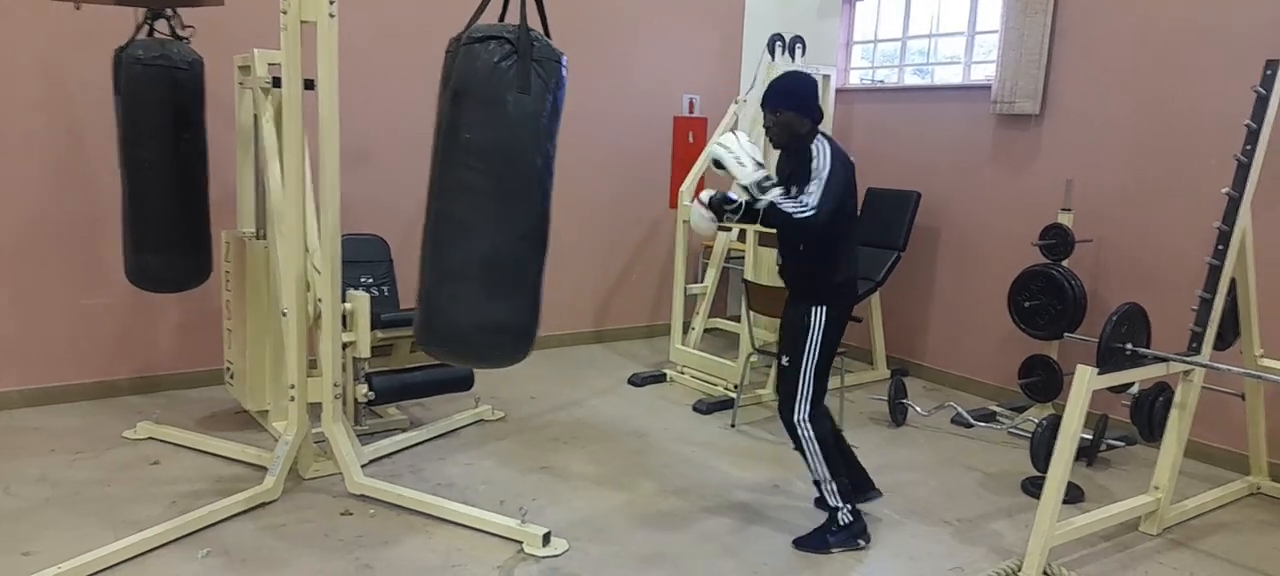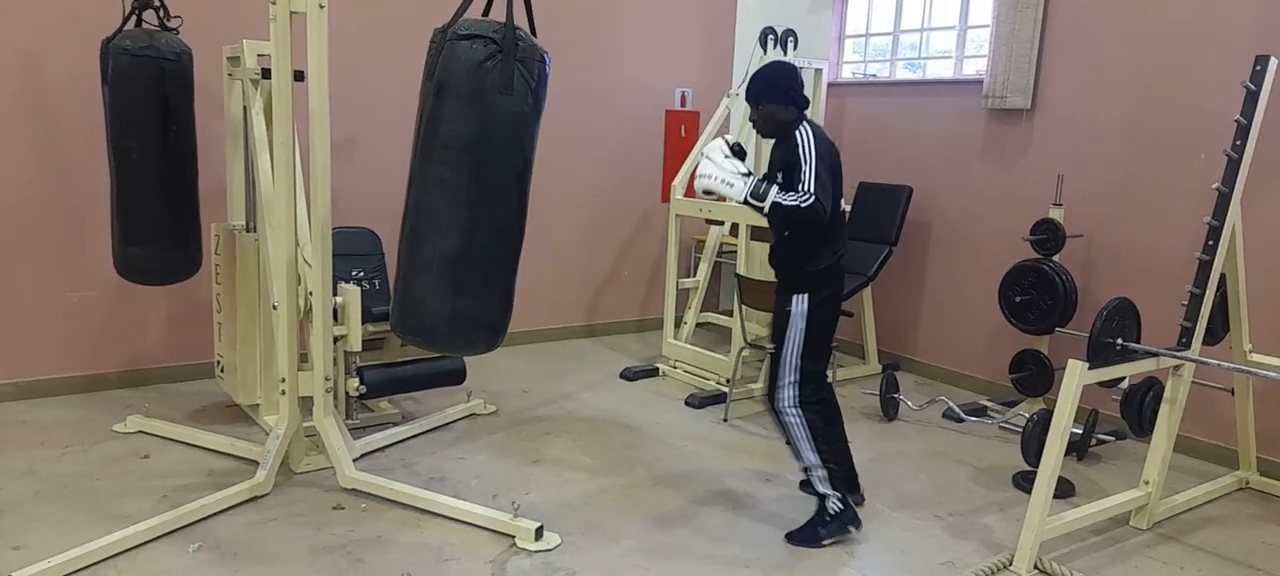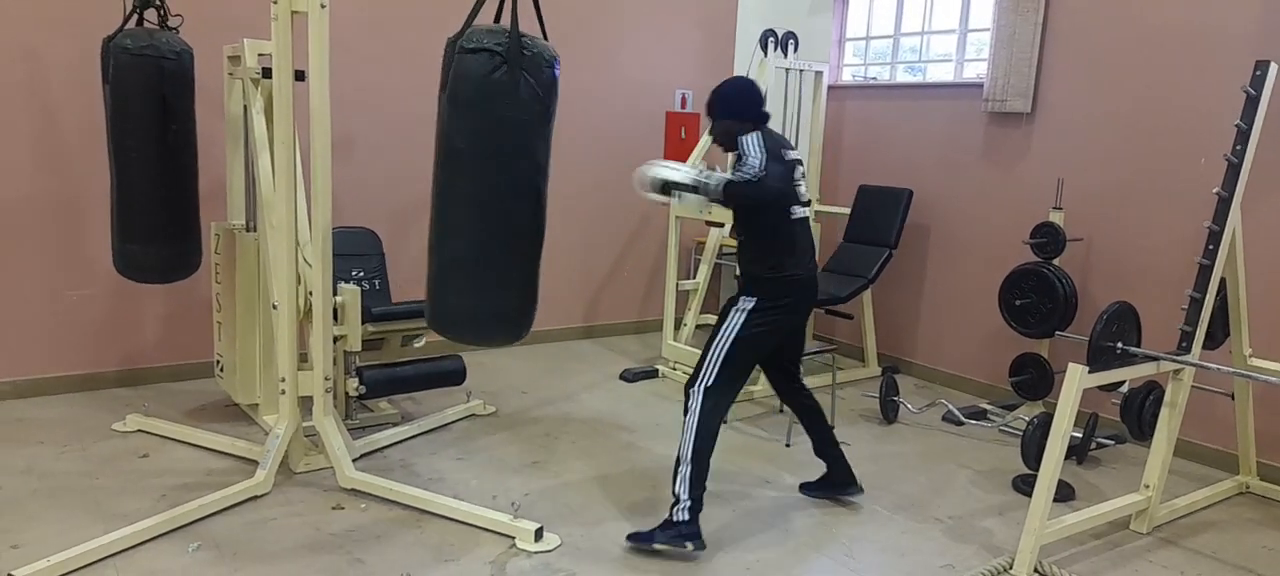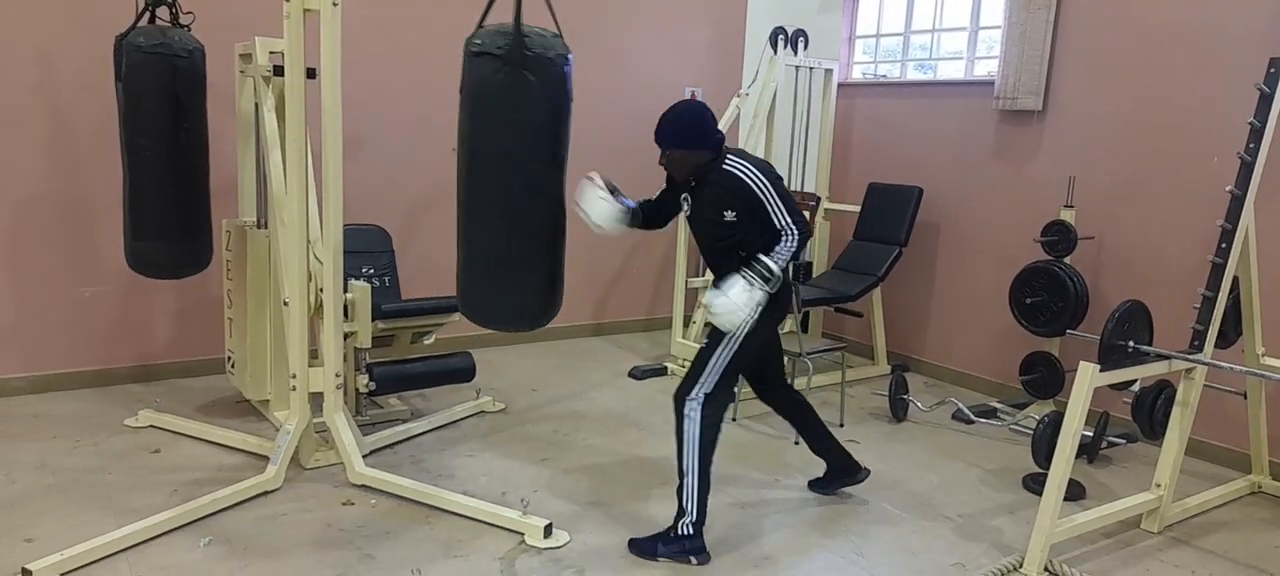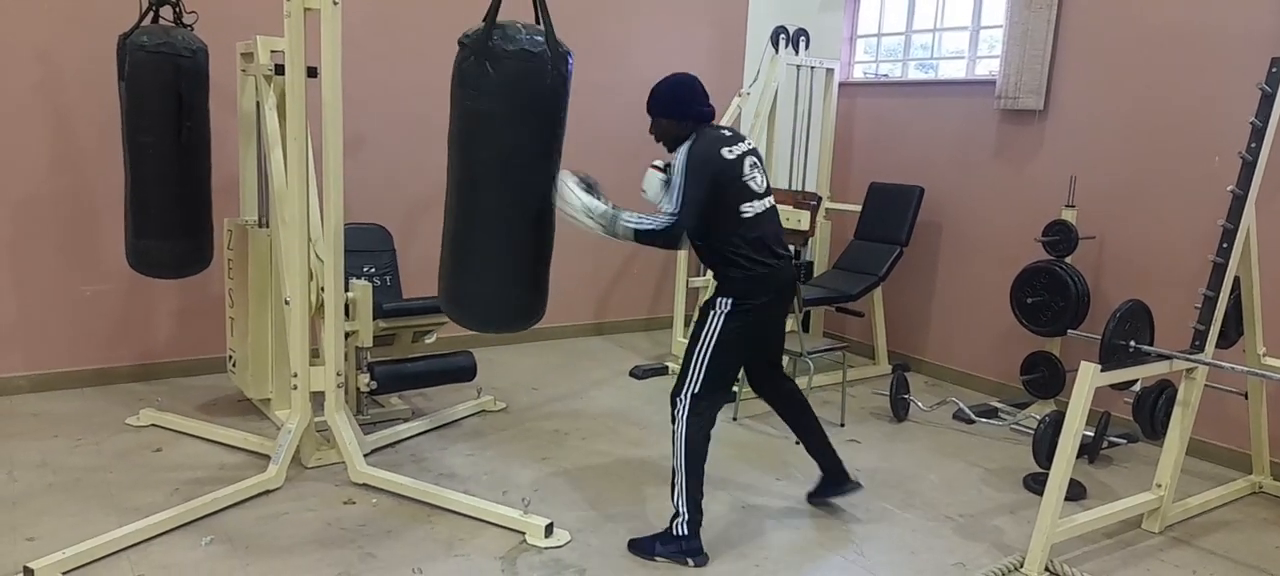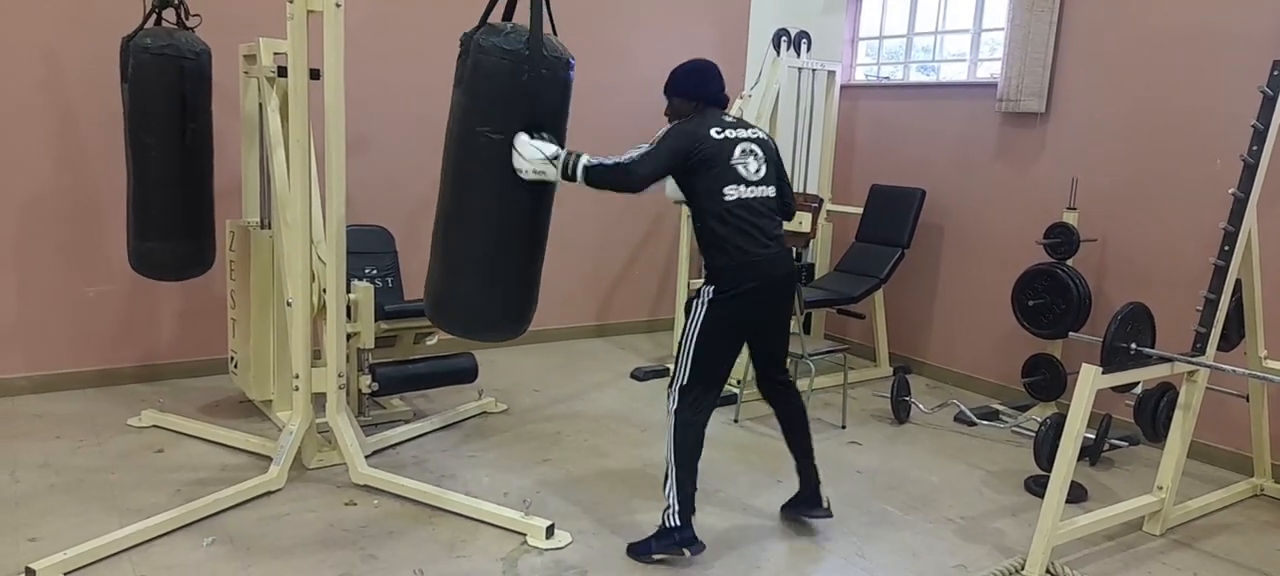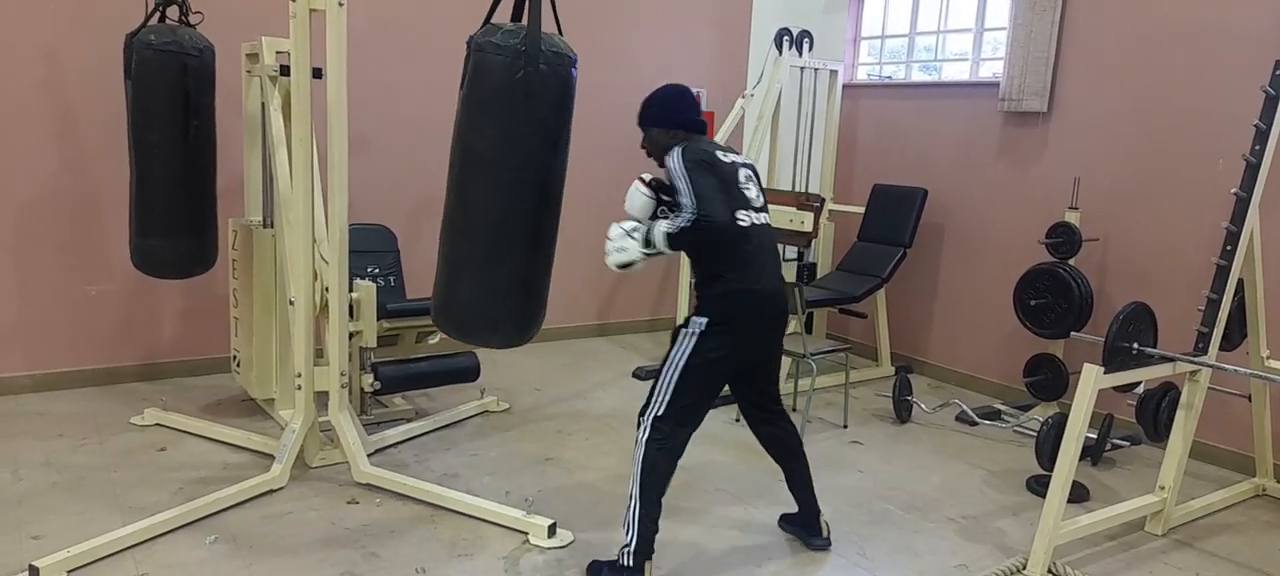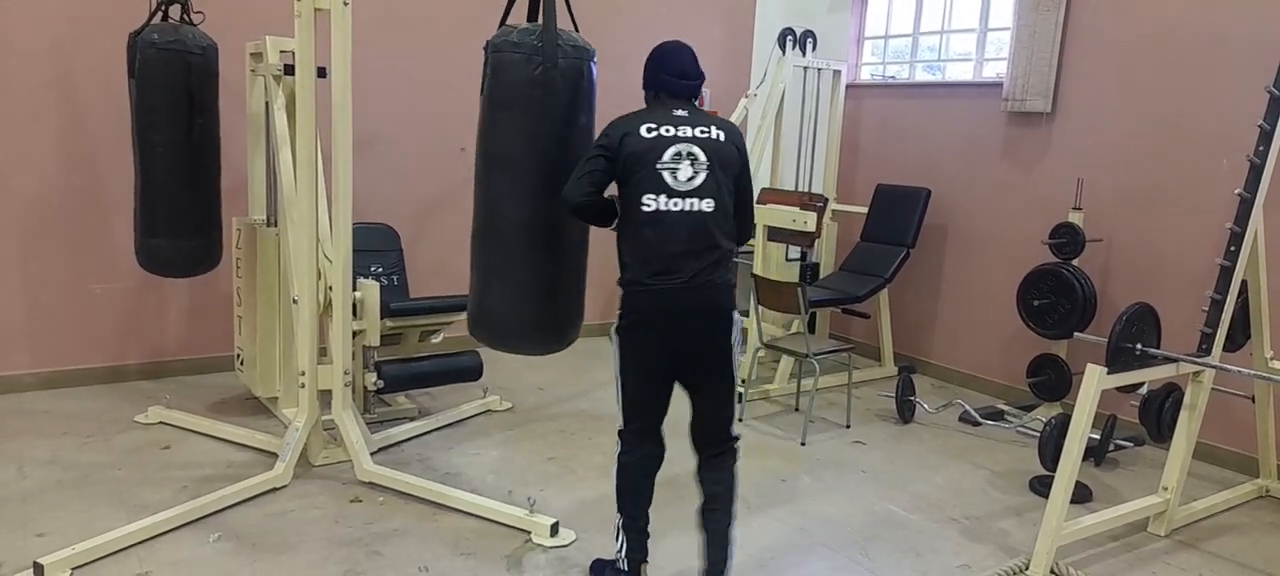
dt=0.3s
person 1, frame 1
left shoulder: (826, 157)
right shoulder: (793, 154)
left elbow: (805, 220)
right elbow: (781, 213)
left wrist: (753, 178)
right wrist: (727, 205)
left hip: (824, 297)
right hip: (806, 292)
left knee: (799, 409)
right knee: (799, 395)
left ankle: (846, 522)
right ankle: (853, 481)
person 1, frame 2
left shoulder: (807, 141)
right shoulder: (788, 141)
left elbow: (813, 209)
right elbow: (782, 199)
left wrist: (747, 187)
right wrist: (736, 173)
left hip: (810, 285)
right hip: (801, 279)
left knee: (787, 394)
right knee: (810, 382)
left ankle: (836, 509)
right ankle: (842, 481)
person 1, frame 3
left shoulder: (755, 146)
right shoulder: (779, 149)
left elbow: (756, 187)
right wrist: (713, 185)
left hip: (769, 293)
right hip: (797, 286)
left knee: (705, 390)
right knee: (787, 381)
left ankle: (682, 522)
right ankle: (840, 476)
person 1, frame 4
left shoulder: (746, 174)
right shoulder: (692, 179)
left elbow: (794, 233)
right elbow: (655, 216)
left wrist: (750, 285)
right wrist: (612, 204)
left hip: (757, 303)
right hip: (734, 302)
left knee: (697, 401)
right knee: (772, 385)
left ankle: (687, 534)
right ankle: (843, 464)
person 1, frame 5
left shoulder: (697, 152)
right shoulder: (737, 141)
left elbow: (669, 228)
left wrist: (597, 211)
right wrist: (671, 186)
left hip: (744, 294)
right hip: (774, 281)
left knee: (692, 403)
right knee: (770, 379)
left ankle: (684, 536)
right ankle: (833, 473)
person 1, frame 6
left shoulder: (690, 134)
right shoulder: (760, 136)
left elbow: (631, 175)
right elbow: (785, 203)
left wrist: (560, 162)
left hip: (731, 283)
right hip: (778, 275)
left knee: (691, 400)
right knee: (776, 382)
left ankle: (679, 529)
right ankle: (810, 493)
person 1, frame 7
left shoulder: (686, 157)
right shoulder: (734, 160)
left elbow: (702, 220)
left wrist: (647, 238)
right wrist: (662, 198)
left hip: (724, 311)
right hip: (770, 305)
left knee: (662, 427)
right knee: (767, 412)
right ankle: (812, 520)
person 1, frame 8
left shoulder: (624, 131)
right shoulder: (729, 137)
left elbow: (576, 200)
right elbow: (743, 228)
left wrist: (618, 214)
left hip: (646, 305)
right hip: (713, 303)
left knee: (640, 438)
right knee: (716, 440)
